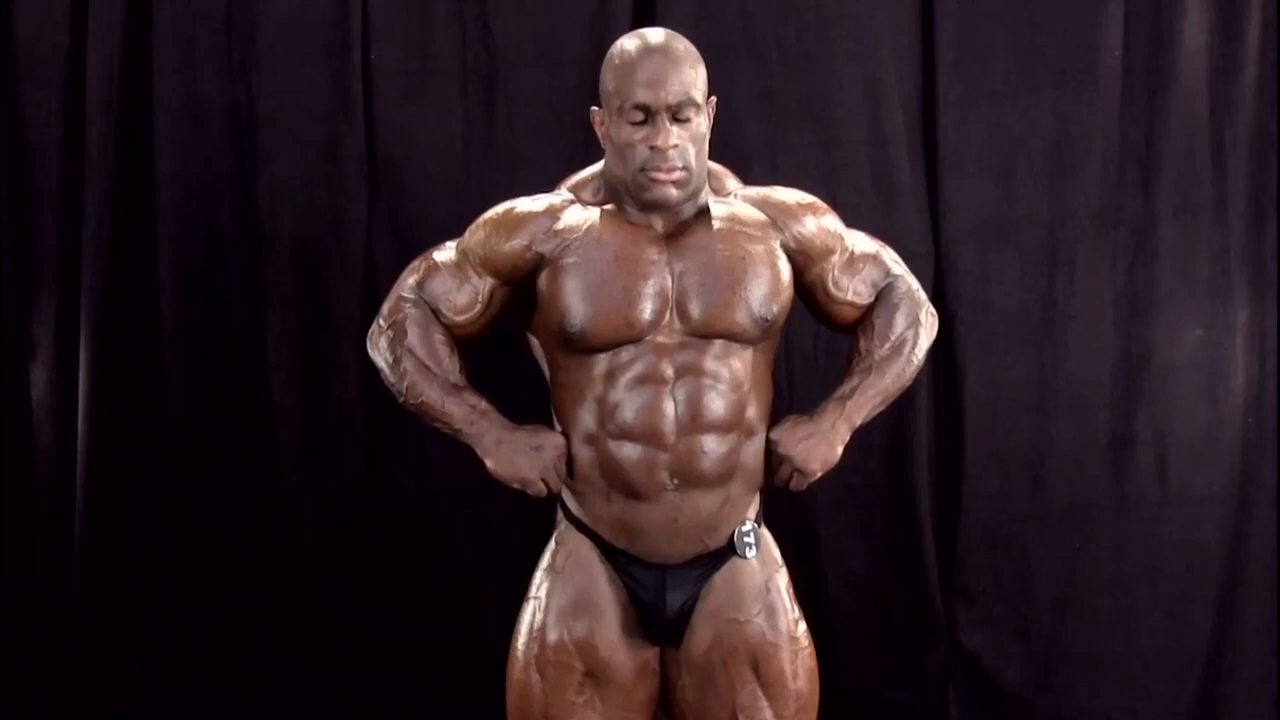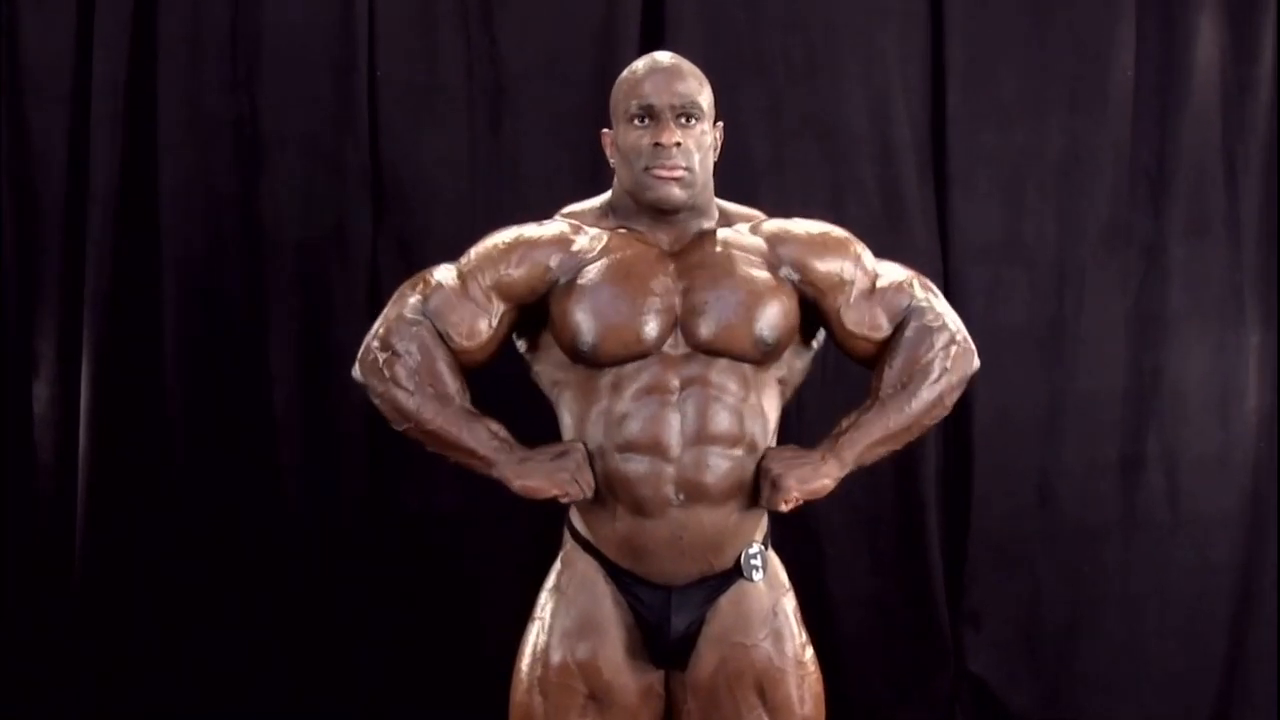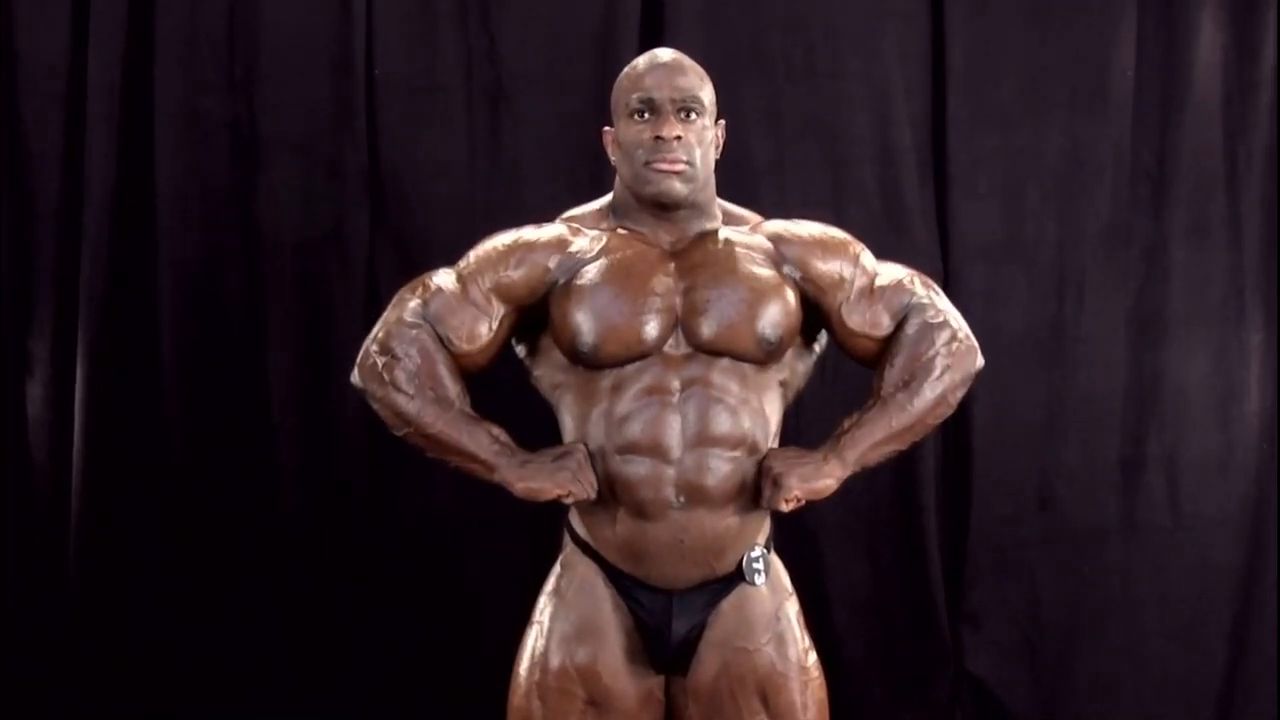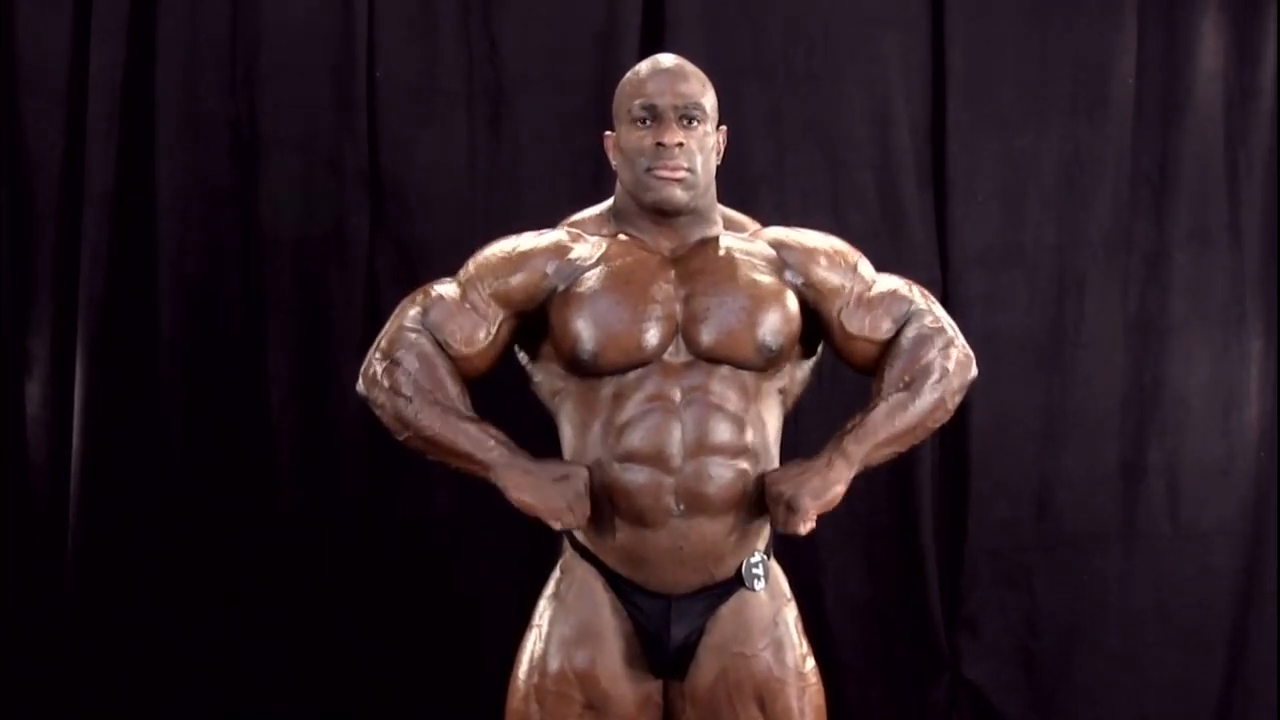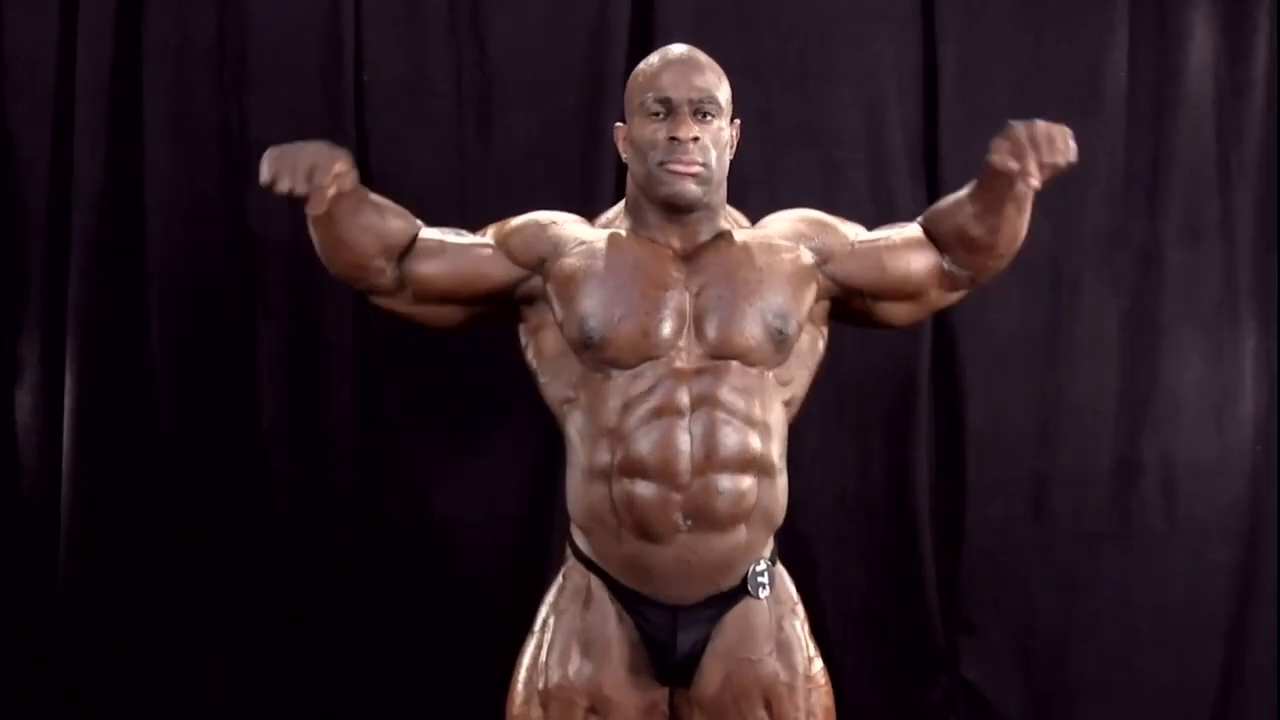
dt=1s
person 1, frame 1
left shoulder: (781, 222)
right shoulder: (539, 230)
left elbow: (904, 306)
right elbow: (404, 321)
left wrist: (835, 421)
right wrist: (491, 434)
left hip: (736, 572)
right hip: (592, 572)
person 1, frame 2
left shoulder: (790, 254)
right shoulder: (549, 255)
left elbow: (941, 343)
right elbow: (393, 348)
left wrist: (834, 456)
right wrist: (508, 458)
left hip: (742, 593)
right hip: (598, 591)
person 1, frame 3
left shoulder: (794, 255)
right shoulder: (546, 258)
left elbow: (946, 344)
right elbow: (393, 353)
left wrist: (837, 458)
right wrist: (509, 461)
left hip: (744, 595)
right hip: (598, 595)
person 1, frame 4
left shoulder: (795, 263)
right shoulder: (543, 265)
left elbow: (942, 353)
right elbow: (394, 364)
left wrist: (841, 461)
right wrist: (505, 465)
left hip: (743, 603)
right hip: (595, 600)
person 1, frame 5
left shoulder: (801, 256)
right shoulder: (554, 256)
left elbow: (958, 254)
right elbow: (386, 261)
left wrist: (1008, 174)
right wrist: (333, 189)
left hip: (750, 612)
right hip: (599, 610)
